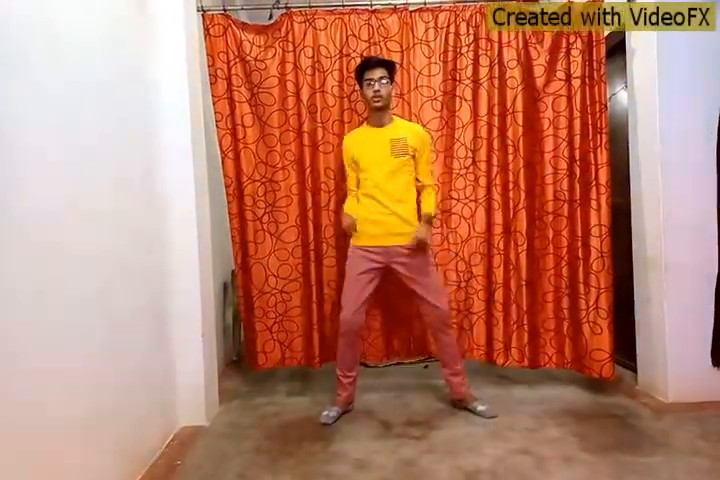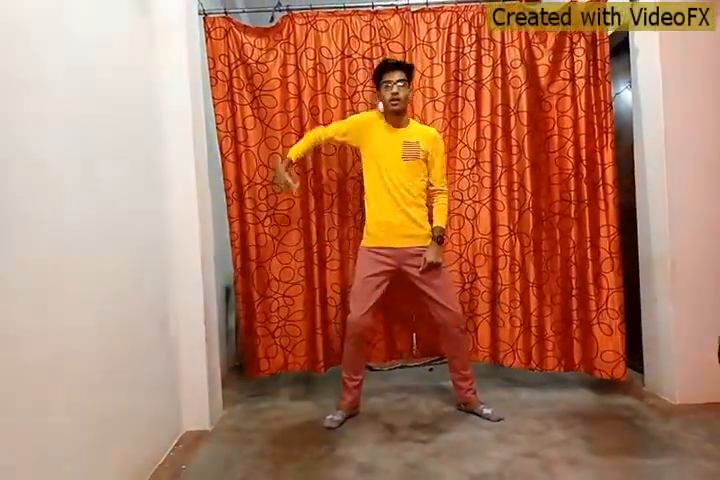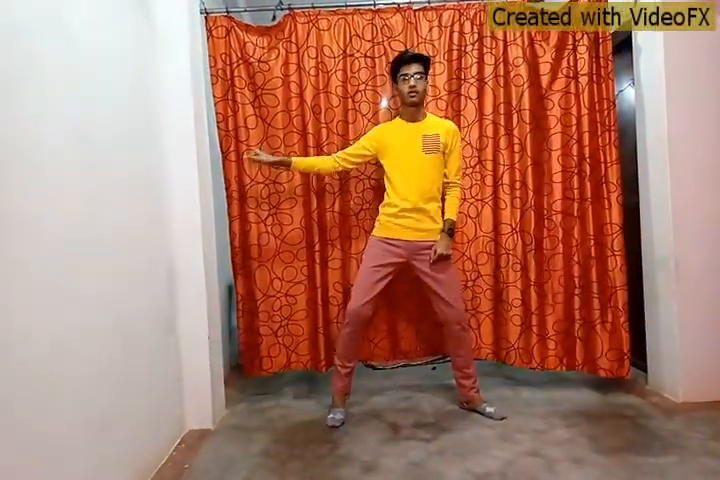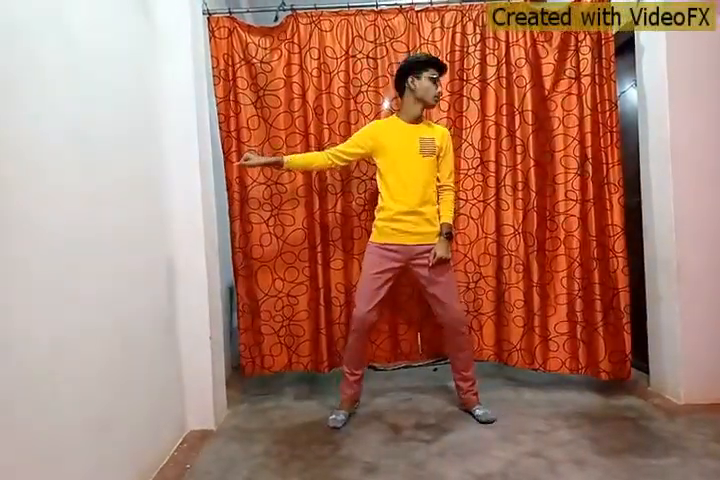
dt=0.4s
person 1, frame 1
left shoulder: (415, 134)
right shoulder: (352, 141)
left elbow: (427, 187)
right elbow: (354, 194)
left wrist: (425, 222)
right wrist: (347, 215)
left hip: (409, 243)
right hip: (364, 246)
left knee: (439, 316)
right knee: (350, 321)
left ankle: (461, 392)
right ankle: (344, 397)
person 1, frame 2
left shoulder: (429, 137)
right shoulder: (365, 126)
left elbow: (439, 193)
right elbow: (319, 134)
left wrist: (437, 240)
right wrist: (287, 162)
left hip: (420, 246)
right hip: (375, 247)
left knee: (452, 319)
right knee: (357, 323)
left ankle: (467, 396)
right ankle: (348, 402)
person 1, frame 3
left shoulder: (447, 130)
right shoulder: (382, 134)
left elbow: (453, 186)
right elbow: (337, 161)
left wrist: (447, 232)
right wrist: (282, 161)
left hip: (431, 240)
right hip: (387, 238)
left knee: (455, 317)
right knee: (356, 311)
left ankle: (470, 395)
right ankle: (339, 396)
person 1, frame 4
left shoulder: (440, 135)
right shoulder: (377, 131)
left elbow: (446, 190)
right elbow: (329, 157)
left wrist: (445, 236)
right wrist: (273, 161)
left hip: (429, 243)
right hip: (385, 242)
left knee: (454, 319)
right knee: (361, 318)
left ankle: (469, 397)
right ankle: (348, 399)
